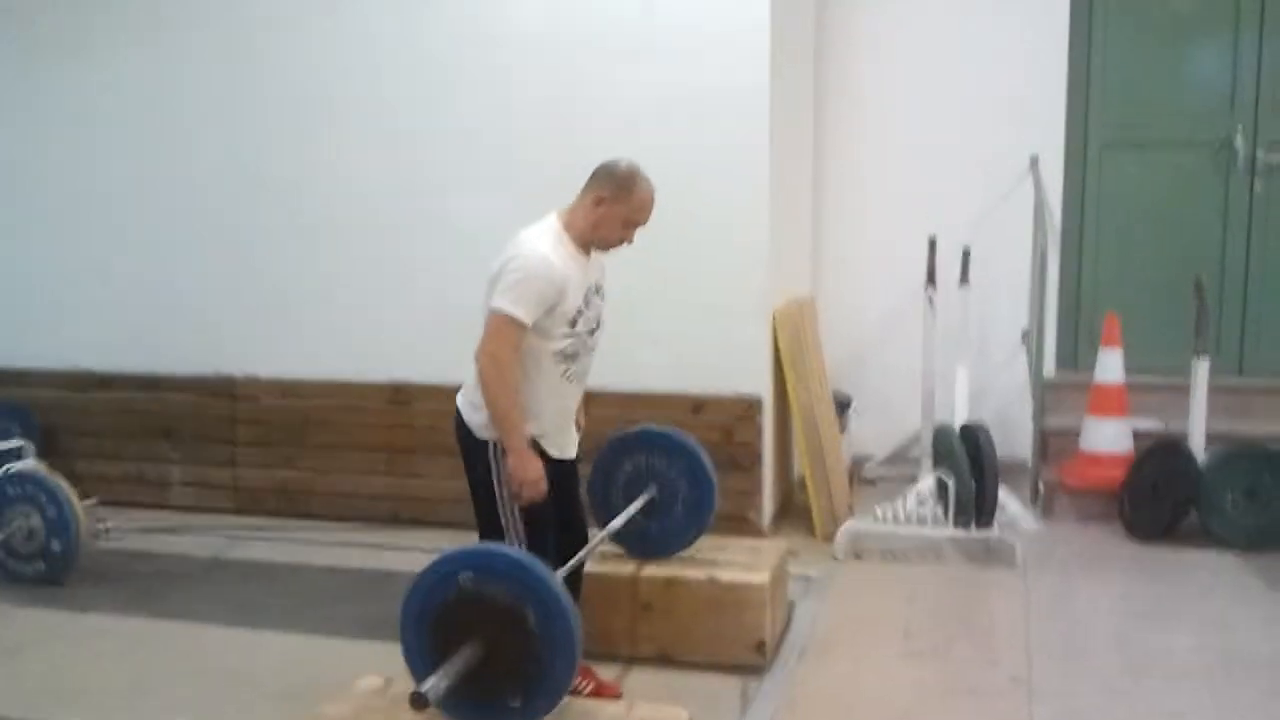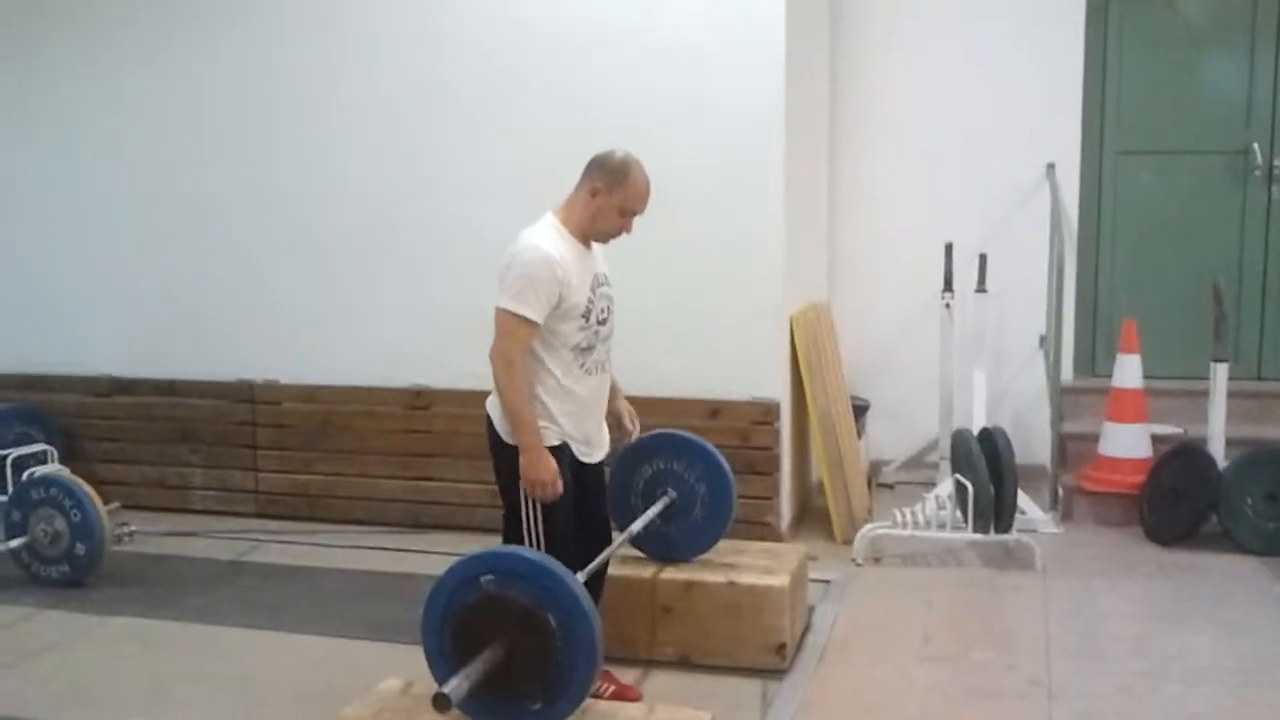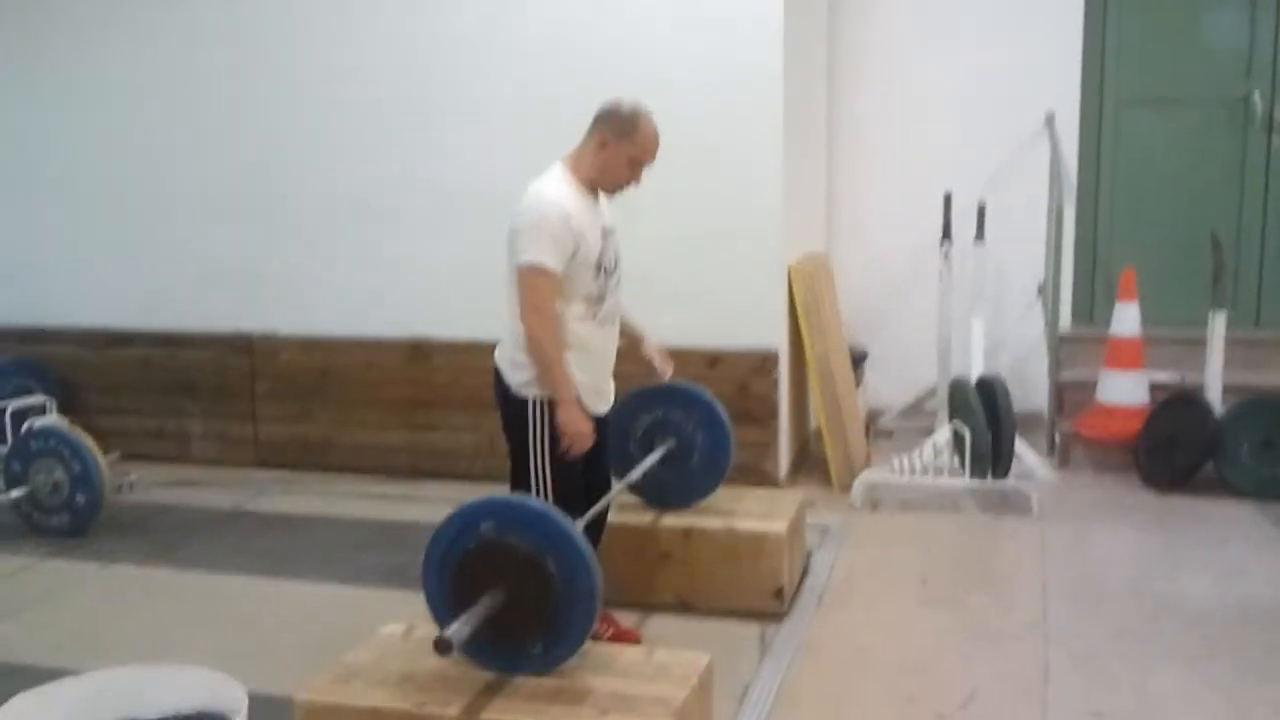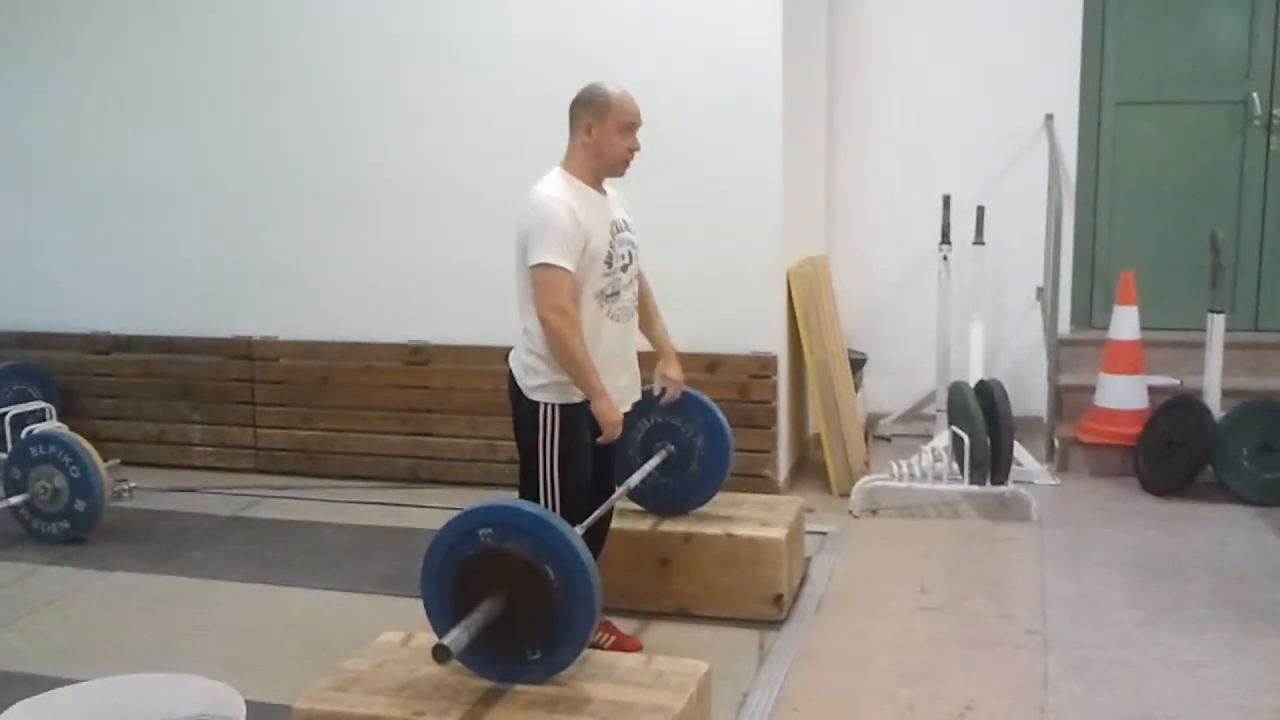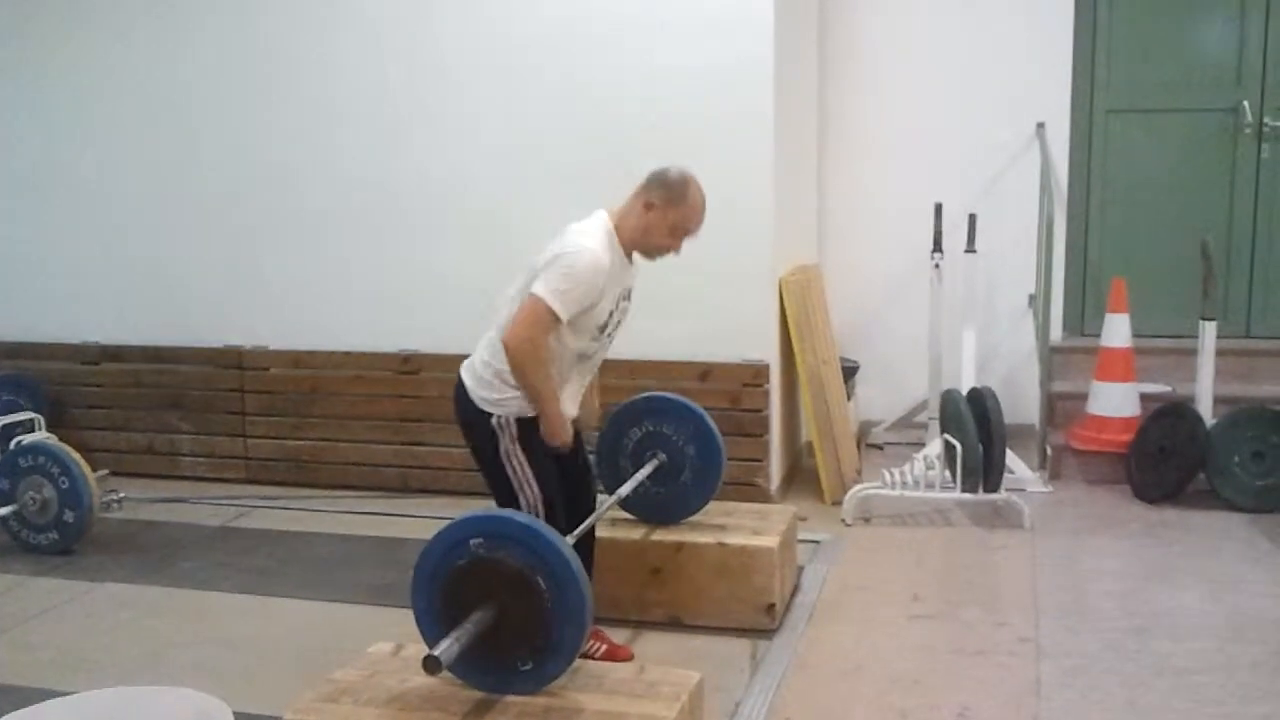
dt=0.7s
person 1, frame 1
left shoulder: (587, 254)
right shoulder: (537, 258)
right elbow: (493, 356)
left wrist: (574, 406)
right wrist: (517, 452)
left hip: (553, 433)
right hip: (504, 437)
left knee: (567, 550)
person 1, frame 2
left shoulder: (588, 252)
right shoulder: (540, 254)
right elbow: (506, 356)
left wrist: (614, 398)
right wrist: (532, 450)
left hip: (583, 437)
right hip: (538, 441)
left knee: (591, 553)
person 1, frame 3
left shoulder: (591, 202)
right shoulder: (550, 205)
right elbow: (539, 315)
left wrist: (639, 341)
right wrist: (566, 406)
left hip: (586, 388)
right hip: (541, 392)
left knee: (591, 505)
person 1, frame 4
left shoulder: (609, 199)
right shoulder: (554, 204)
left elbow: (634, 285)
right elbow: (554, 313)
left wrist: (666, 354)
right wrist: (598, 398)
left hip: (599, 389)
right hip: (554, 394)
left knee: (593, 511)
right knee: (553, 521)
person 1, frame 5
left shoulder: (619, 253)
right shoulder: (587, 256)
right elbow: (519, 339)
left wrist: (566, 408)
right wrist: (551, 416)
left hip: (542, 399)
right hip: (499, 402)
left knee: (578, 510)
right knee: (539, 528)
